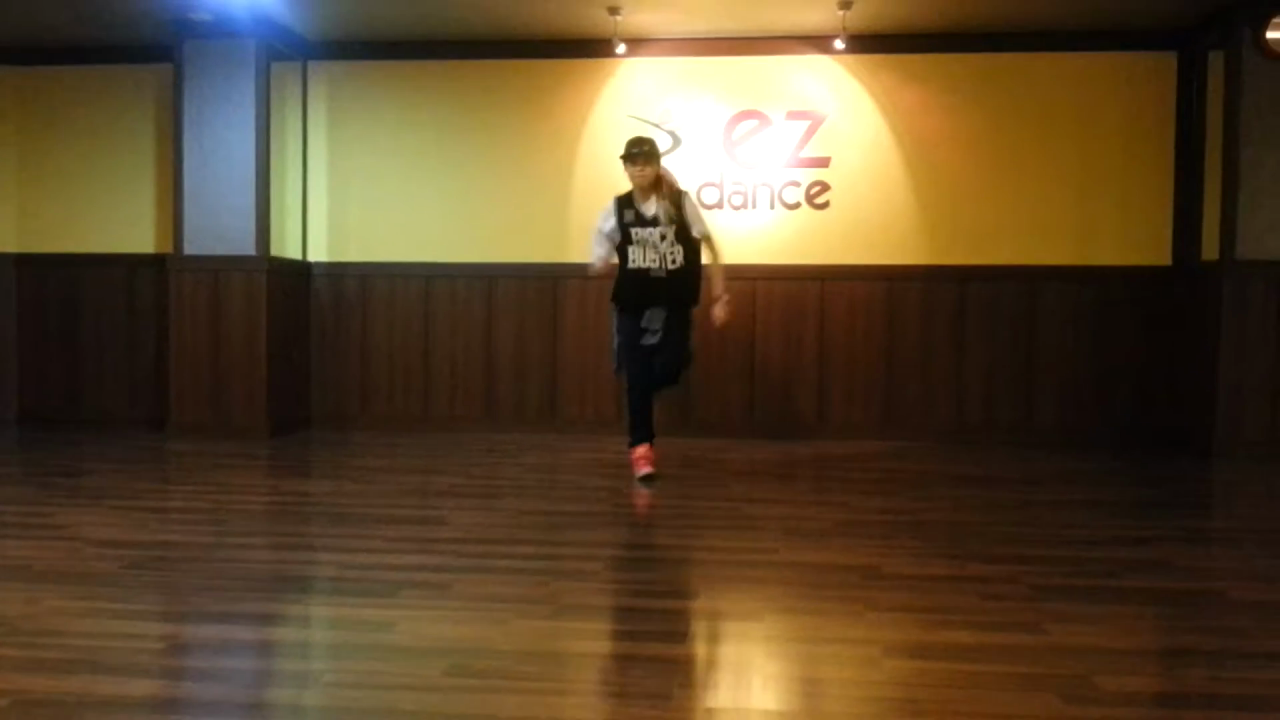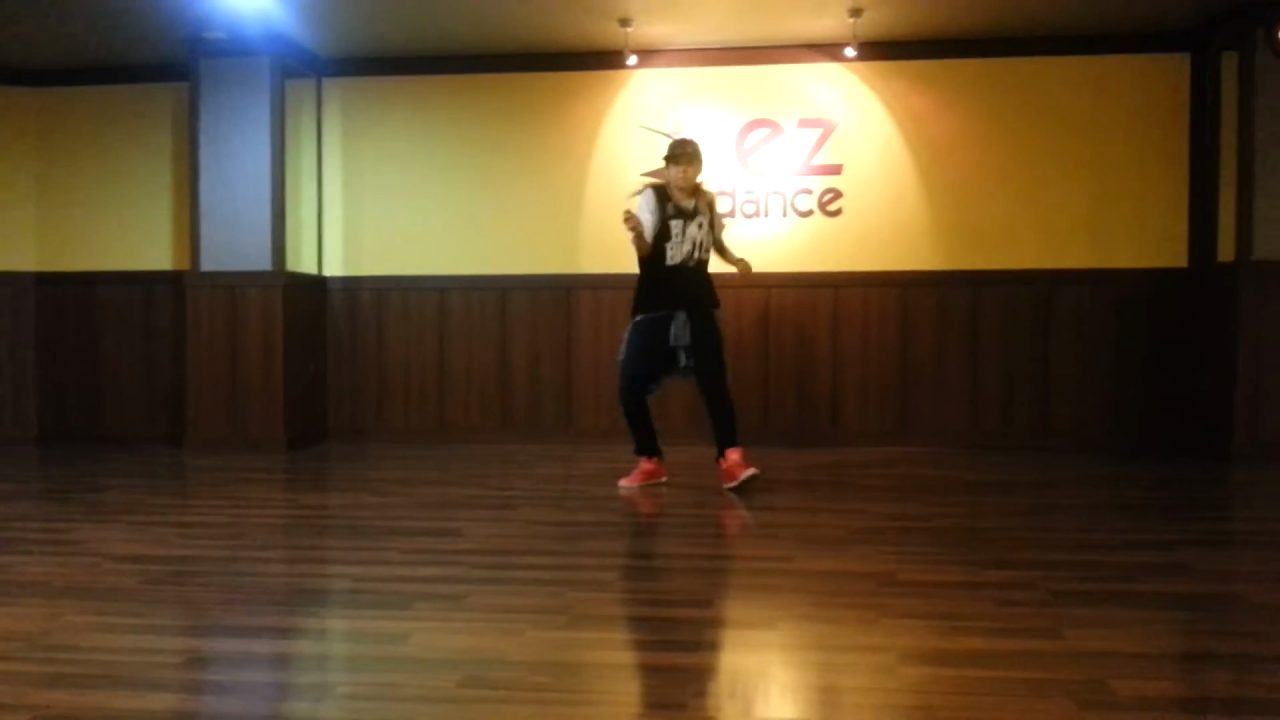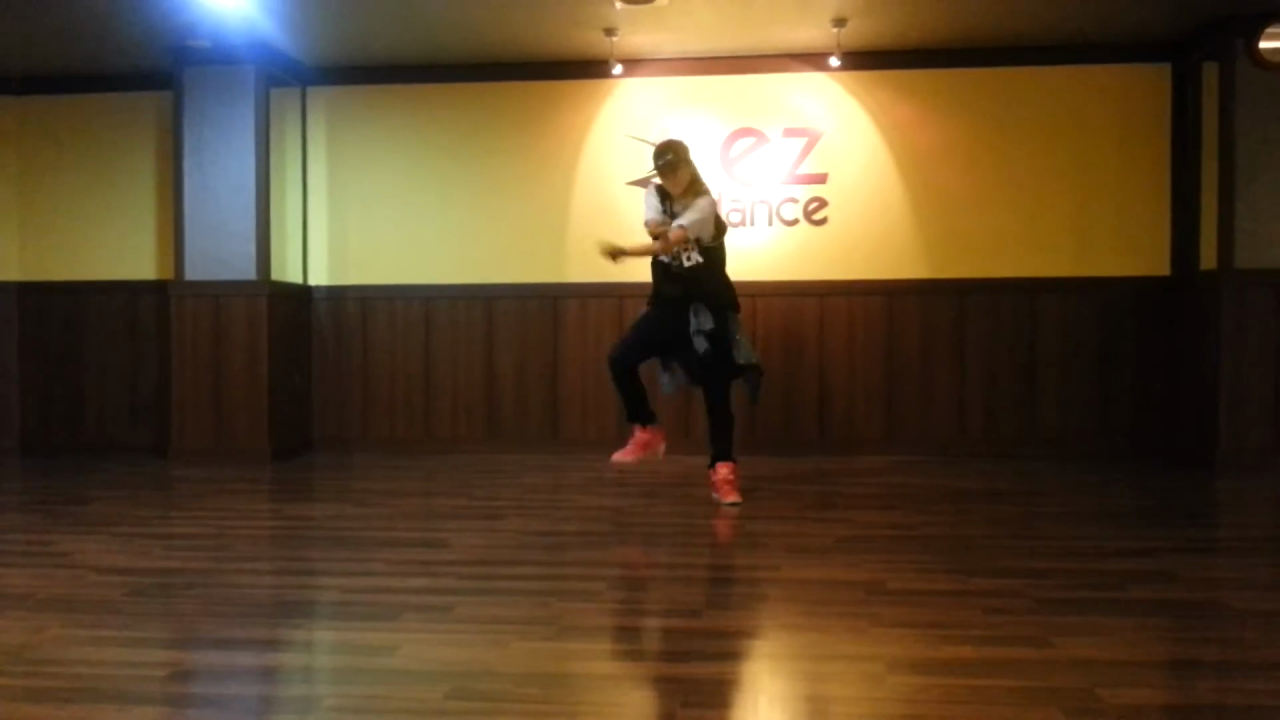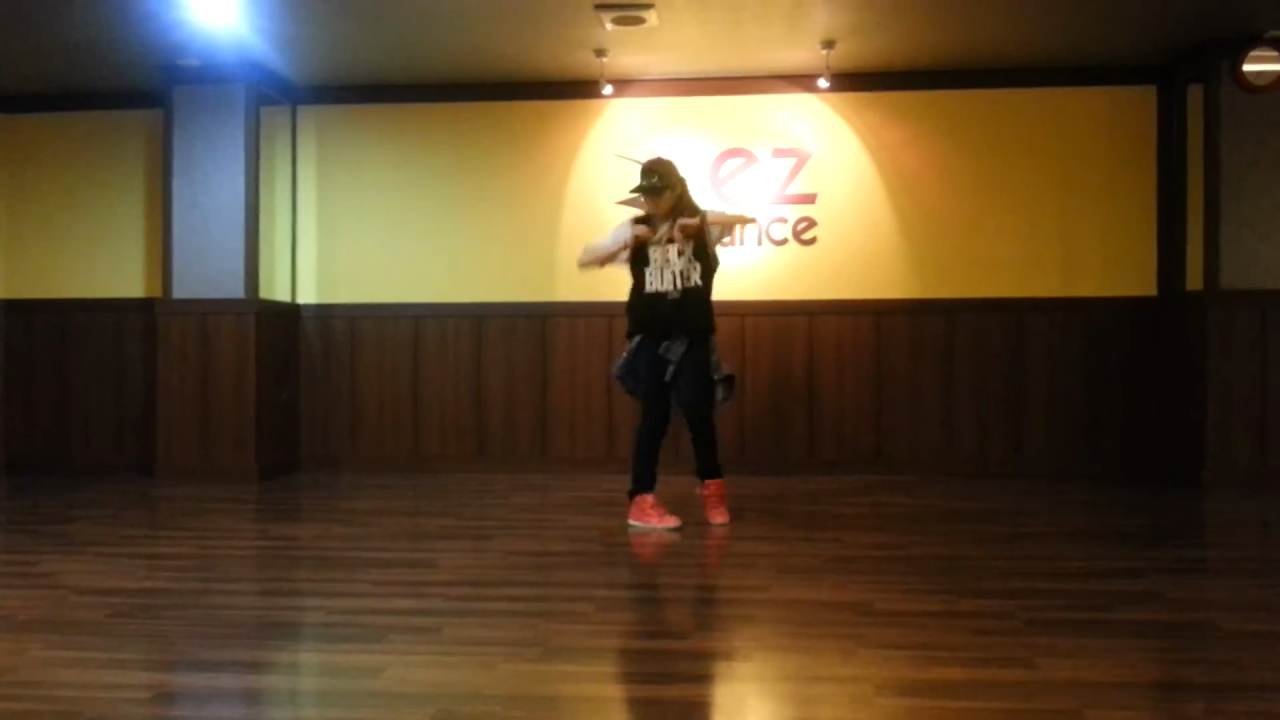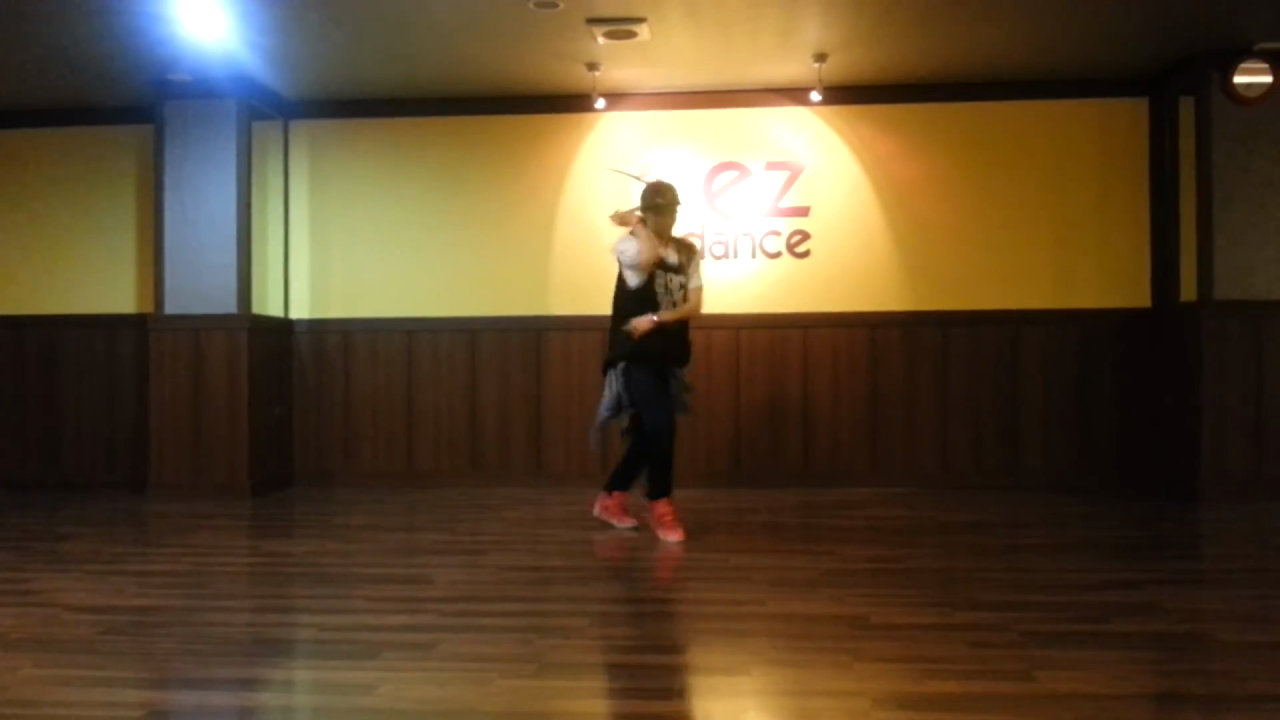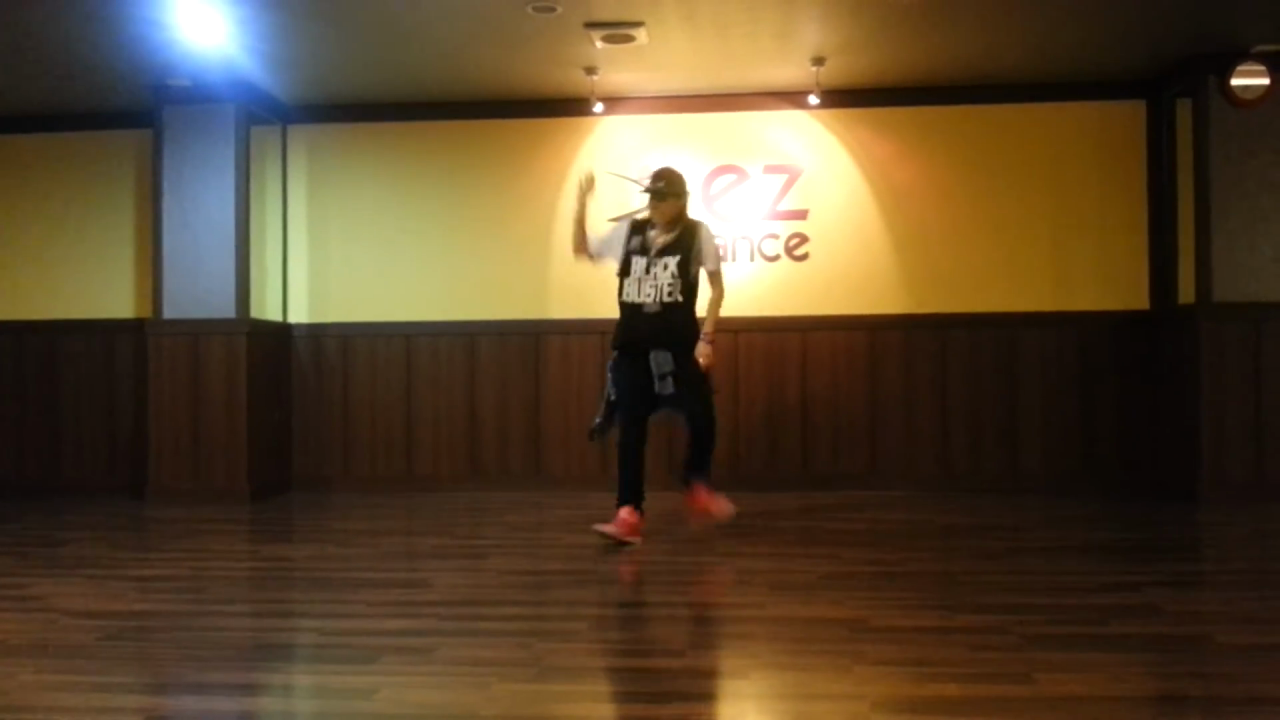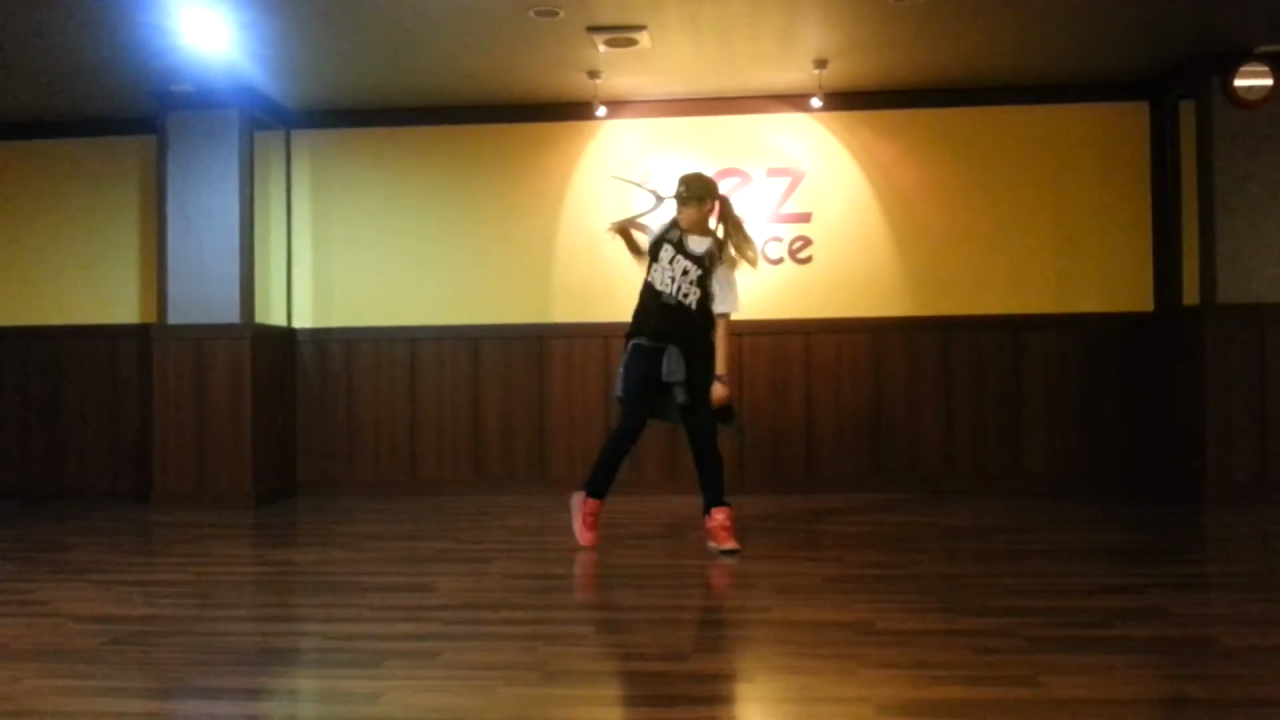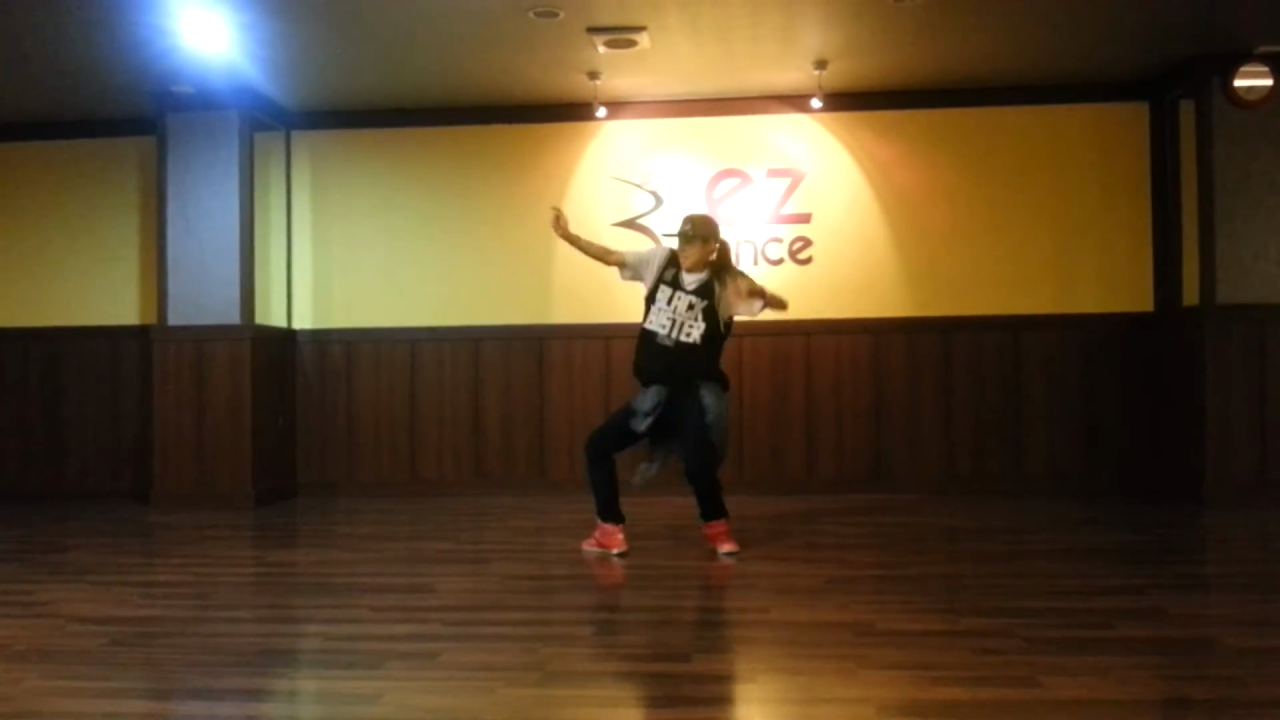
dt=0.4s
person 1, frame 1
left shoulder: (680, 200)
right shoulder: (617, 209)
left elbow: (707, 243)
right elbow: (602, 256)
left wrist: (719, 292)
right wrist: (602, 263)
left hip: (674, 303)
right hip: (633, 305)
left knee: (667, 371)
right knee: (637, 378)
right ankle: (641, 453)
person 1, frame 2
left shoulder: (706, 202)
right shoulder: (651, 197)
right elbow: (642, 249)
left wrist: (734, 260)
right wrist: (634, 231)
left hip: (698, 307)
right hip: (655, 309)
left knee: (714, 384)
right knee: (631, 388)
left ankle: (733, 462)
right ankle: (649, 462)
person 1, frame 3
left shoulder: (704, 203)
right shoulder: (655, 196)
left elbow: (669, 242)
right elbow: (655, 230)
left wrist: (624, 251)
right wrist: (658, 230)
left hip: (710, 306)
right hip: (668, 304)
left knee: (716, 391)
right knee: (620, 358)
left ankle: (723, 474)
right ankle: (646, 431)
person 1, frame 4
left shoulder: (701, 221)
right shoulder: (631, 229)
left elbow: (737, 221)
right elbow: (585, 261)
left wrist: (698, 225)
right wrist: (628, 243)
left hip: (692, 335)
right hip: (650, 335)
left knee: (697, 410)
right knee: (654, 415)
left ankle: (712, 491)
right ankle: (643, 502)
person 1, frame 5
left shoulder: (688, 253)
right shoulder: (629, 246)
left elbow: (694, 305)
right elbow: (647, 258)
left wrist: (655, 319)
right wrist: (634, 224)
left hip: (665, 359)
right hip: (634, 358)
left knee: (649, 437)
right knee: (660, 427)
left ankle: (611, 500)
right ankle: (661, 507)
person 1, frame 6
left shoulder: (697, 234)
right shoulder: (628, 232)
left elbow: (717, 288)
right elbow: (581, 250)
left wrist: (706, 336)
right wrist: (582, 204)
left hip: (678, 346)
right hip: (633, 349)
left knee: (702, 419)
right knee: (631, 431)
left ankle: (697, 488)
right ankle: (628, 517)
person 1, frame 7
left shoulder: (720, 258)
right shoulder: (669, 230)
left elbow: (722, 322)
right elbow: (645, 257)
left wrist: (721, 377)
right wrist: (627, 235)
left hip: (692, 356)
right hip: (648, 346)
left knee: (704, 439)
right knee: (628, 427)
left ankle: (718, 521)
right ankle: (590, 502)
person 1, frame 8
left shoulder: (724, 284)
right shoulder: (662, 260)
left elbow: (778, 306)
right elbow: (612, 258)
left wrist: (760, 294)
right wrist: (567, 235)
left hip: (695, 391)
right hip: (653, 388)
left knee: (699, 464)
right knee: (598, 445)
left ankle: (716, 527)
right ankle: (610, 530)
